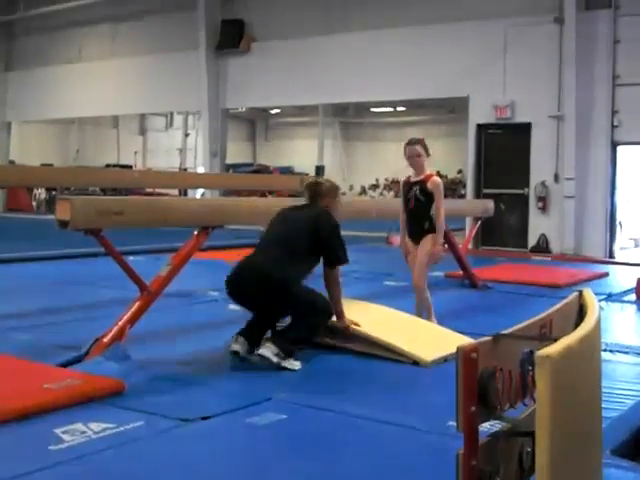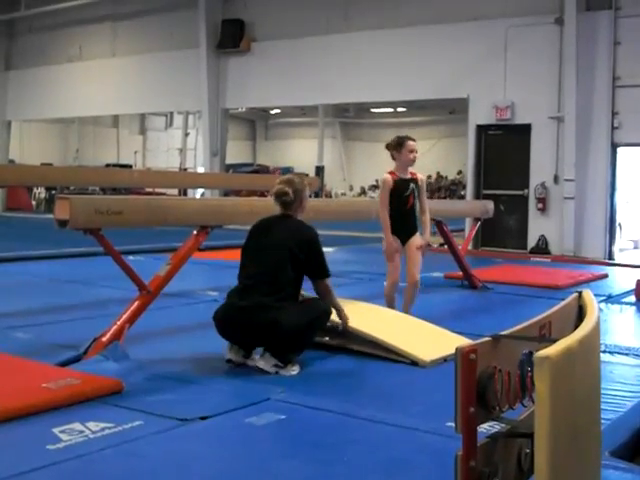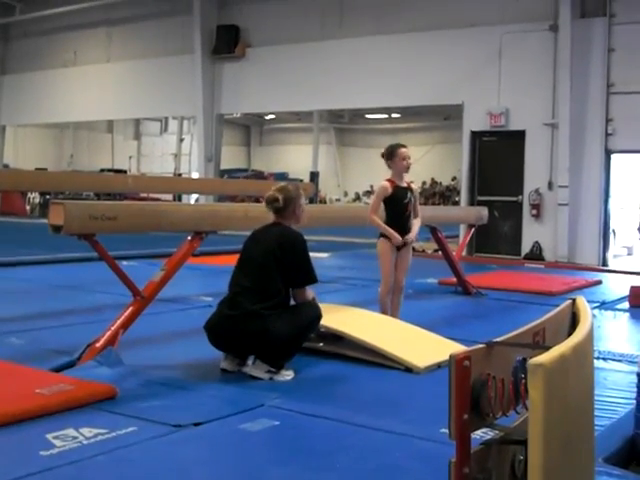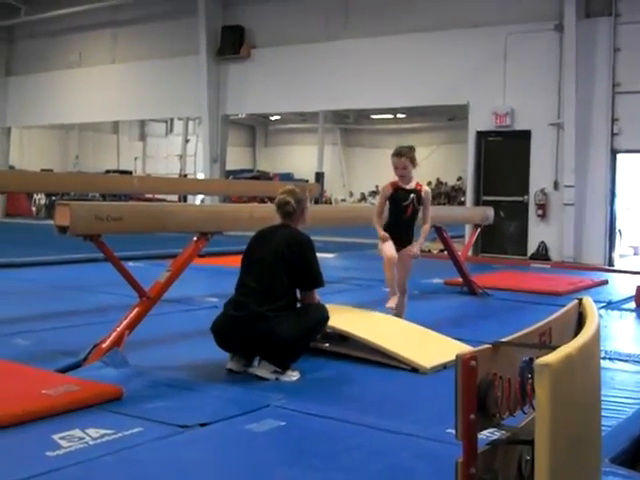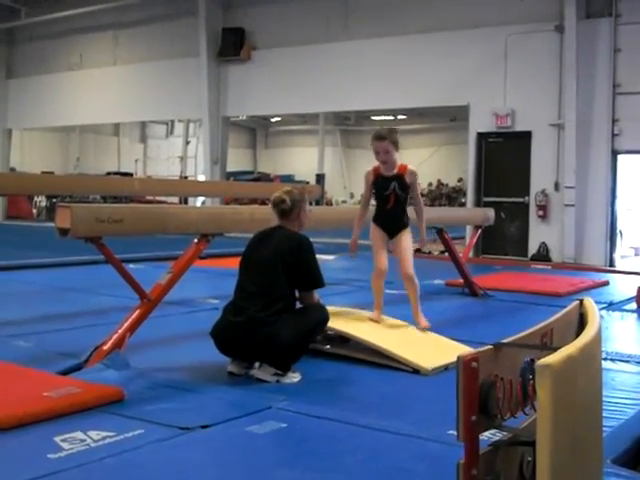
dt=0.7s
person 1, frame 1
left shoulder: (287, 213)
right shoulder: (327, 221)
right elbow: (332, 277)
right wrist: (341, 316)
right hip: (275, 281)
left knee: (274, 302)
right knee: (321, 309)
left ankle: (245, 340)
right ankle: (278, 347)
person 1, frame 2
left shoulder: (259, 227)
right shoulder: (305, 233)
right elbow: (321, 286)
right wrist: (339, 311)
right hip: (266, 323)
right knee: (321, 309)
left ankle: (240, 349)
right ankle: (276, 358)
person 1, frame 3
left shoulder: (257, 235)
right shoulder: (293, 239)
right elbow: (299, 296)
right wrist: (310, 296)
right hip: (257, 331)
right knee: (311, 312)
left ankle: (235, 357)
right ankle: (267, 364)
person 1, frame 4
left shoulder: (260, 236)
right shoulder: (301, 241)
right elbow: (308, 299)
left wrist: (292, 298)
right wrist: (314, 301)
right hip: (263, 332)
right knee: (319, 313)
left ankle: (242, 357)
right ankle: (273, 364)
person 1, frame 5
left shoulder: (258, 238)
right shoulder: (299, 242)
right elbow: (308, 300)
right wrist: (315, 301)
right hip: (262, 336)
right knee: (319, 313)
left ankle: (242, 361)
right ankle: (274, 367)
person 2, frame 1
left shoulder: (434, 181)
right shoulder: (405, 183)
left elbow: (440, 214)
left wrist: (439, 243)
right wrist: (402, 240)
left hip: (427, 235)
right hip: (411, 237)
left knee: (419, 282)
right knee: (418, 283)
right ankle: (429, 317)
person 2, frame 2
left shoulder: (419, 179)
right shoulder: (388, 179)
left elbow: (424, 210)
right elbow: (383, 212)
left wrist: (426, 236)
right wrist: (388, 240)
left hip: (413, 233)
right hip: (394, 233)
left knee: (414, 279)
right knee: (393, 280)
left ankle: (405, 314)
person 2, frame 3
left shoulder: (412, 188)
right shoulder: (386, 186)
left elbow: (416, 216)
right elbow: (372, 215)
left wrist: (413, 233)
right wrist: (391, 233)
left hip: (405, 241)
right hip: (388, 240)
left knee: (399, 285)
right knee: (387, 285)
person 2, frame 4
left shoulder: (424, 191)
right shoulder: (389, 188)
left elbow: (426, 223)
right elbow: (377, 215)
left wrist: (418, 245)
right wrist: (379, 230)
left hip: (407, 242)
right hip: (388, 237)
left knee: (403, 286)
right knee: (390, 257)
right ankle: (393, 294)
person 2, frame 5
left shoulder: (409, 173)
right shoulder: (371, 174)
left elbow: (417, 203)
right elbow: (365, 204)
left wrist: (422, 231)
right wrist: (355, 234)
left hip: (402, 227)
right hip: (379, 226)
left knee: (408, 273)
right knee: (381, 268)
left ankle: (417, 315)
right ankle: (378, 309)
